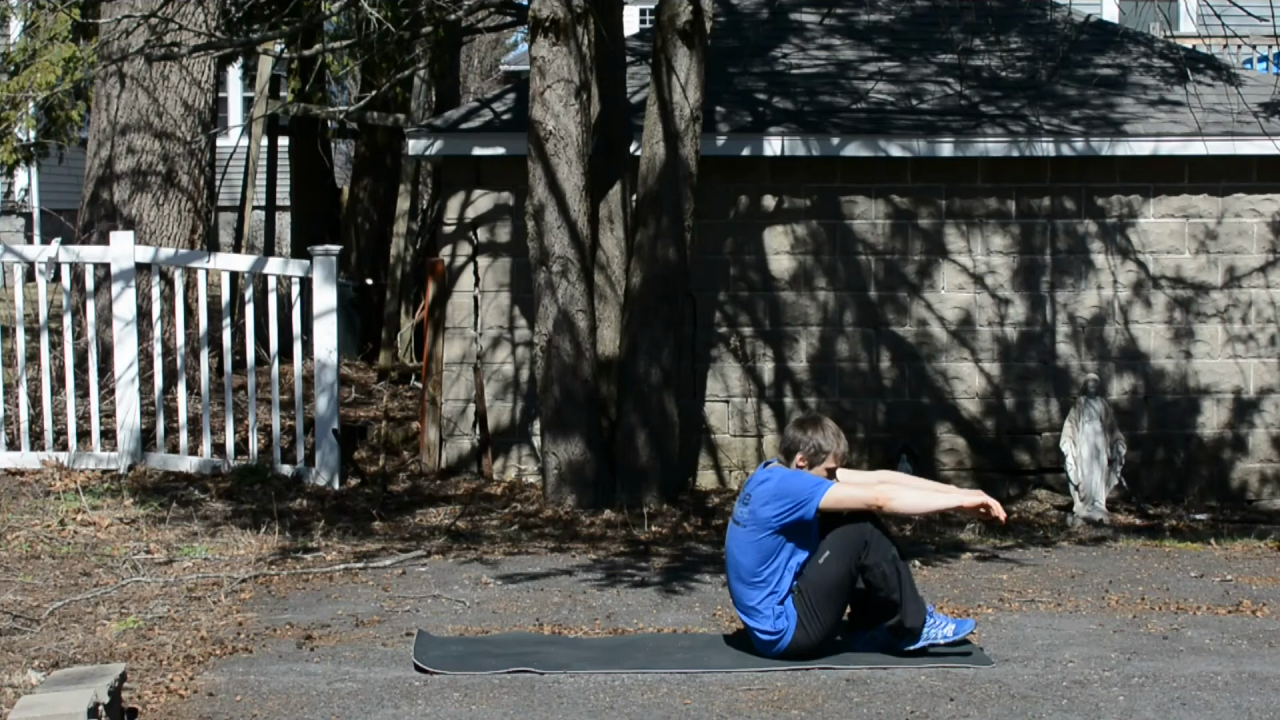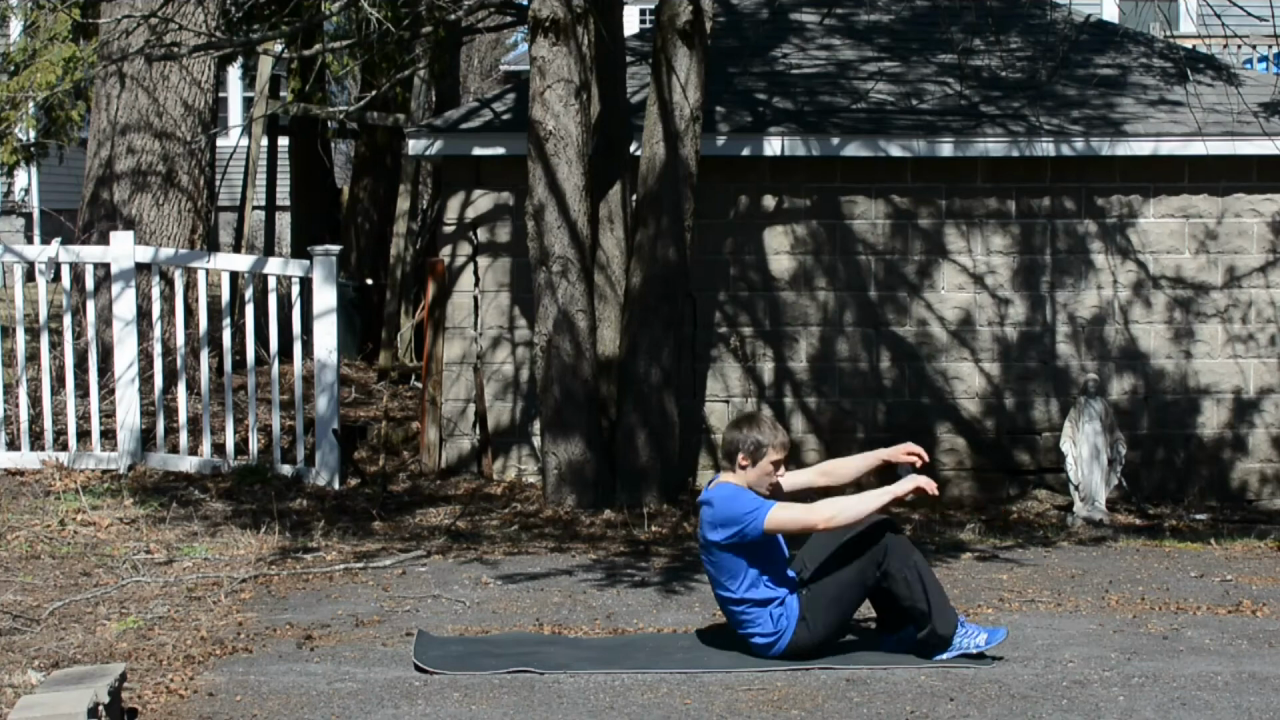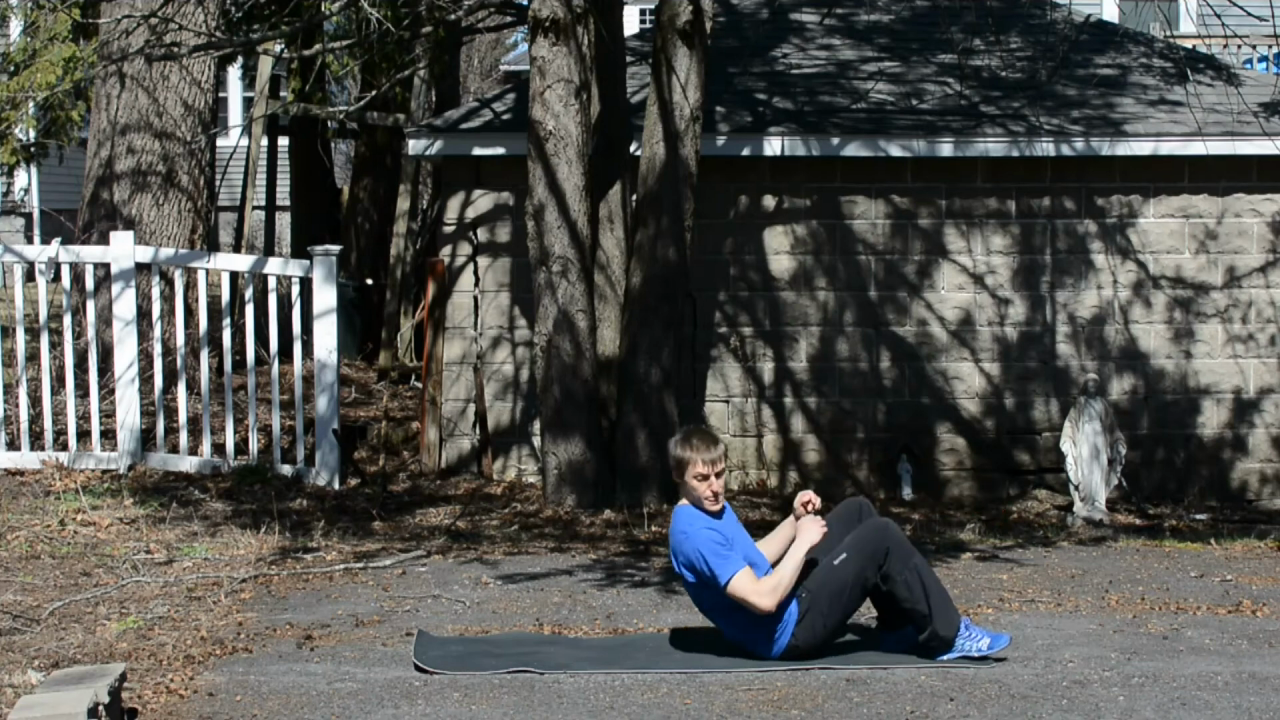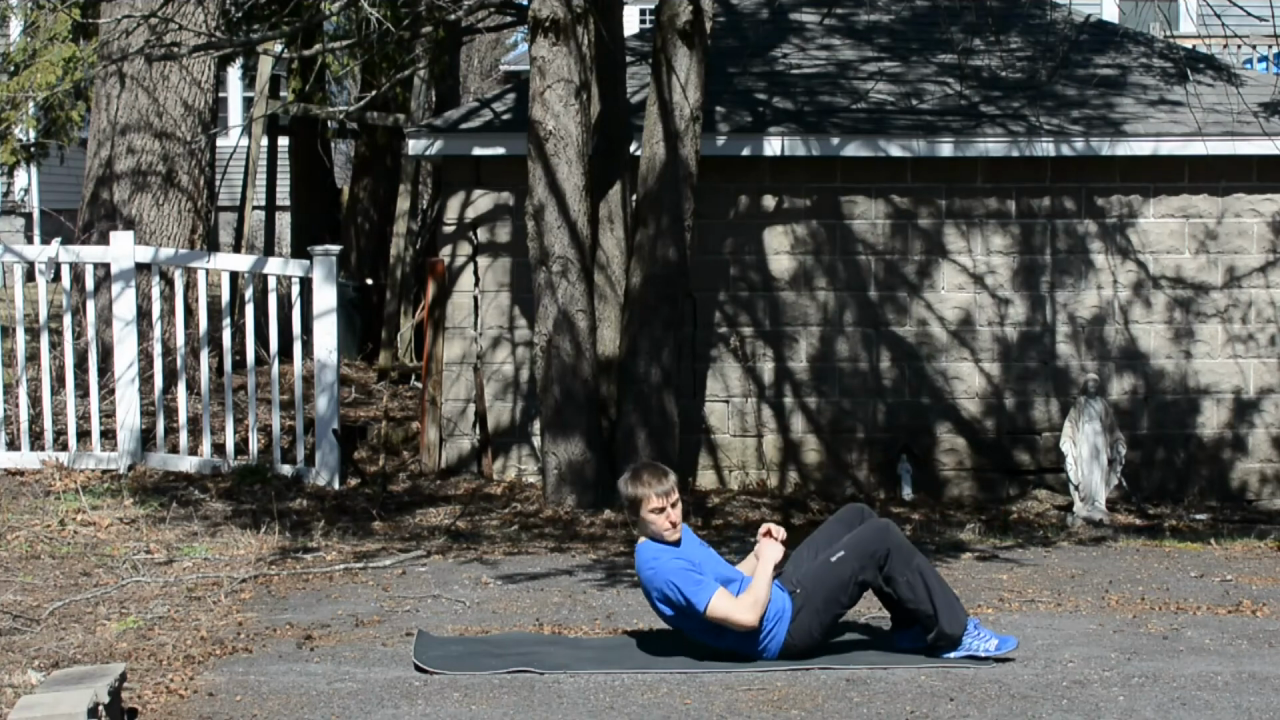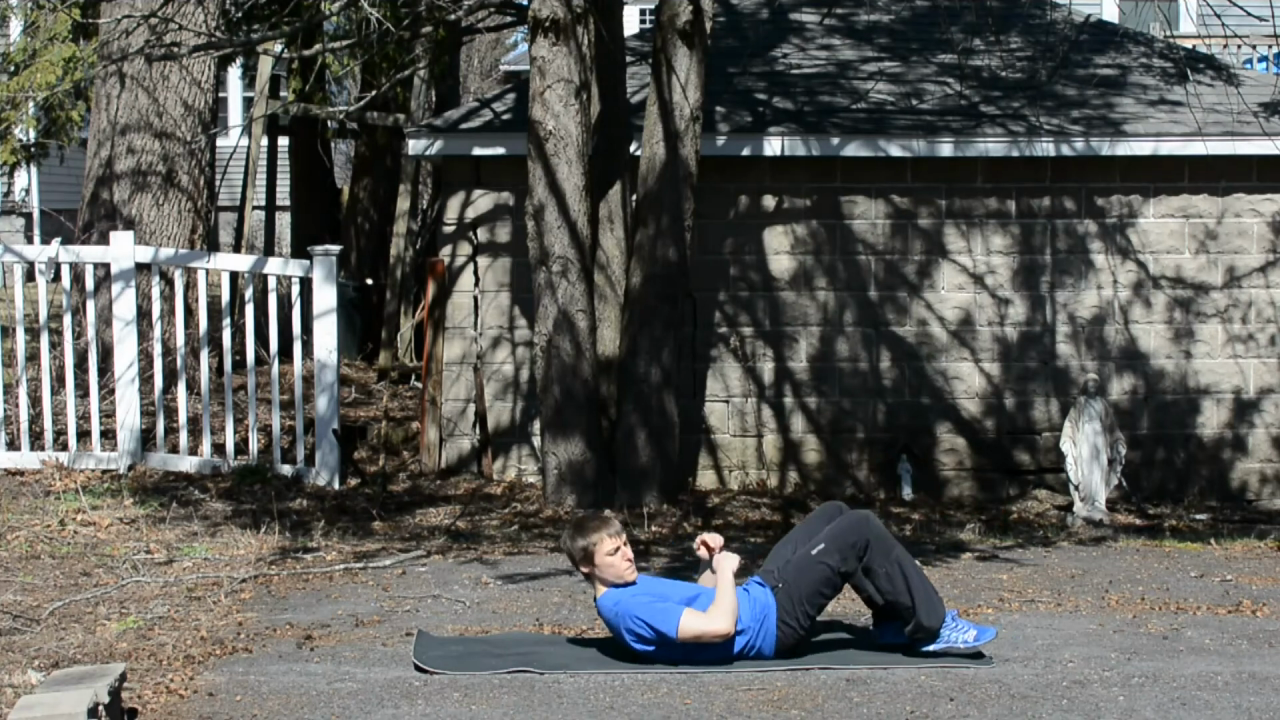
dt=0.3s
person 1, frame 1
left shoulder: (779, 471)
right shoulder: (785, 486)
left elbow: (877, 479)
right elbow: (879, 500)
right wrist: (961, 500)
left hip: (783, 612)
right hip: (787, 630)
left knee: (856, 516)
right knee: (862, 530)
left ankle: (873, 625)
right ankle: (910, 628)
person 1, frame 2
left shoulder: (733, 488)
right shoulder: (730, 504)
left elbow: (818, 477)
right elbow: (818, 518)
left wrist: (886, 455)
right wrist: (898, 489)
left hip: (787, 602)
right hip: (786, 630)
left knee: (867, 519)
right knee: (883, 535)
left ankle: (900, 629)
right ankle: (943, 636)
person 1, frame 3
left shoulder: (713, 507)
right shoulder: (693, 534)
right elbow: (764, 598)
left wrist: (794, 519)
right wrist: (803, 542)
left hip: (783, 607)
right hip: (786, 632)
left knee: (856, 510)
right knee: (882, 535)
left ankle: (900, 630)
right ankle: (944, 638)
person 1, frame 4
left shoulder: (674, 537)
right shoulder: (659, 567)
right elbow: (746, 615)
left wrist: (761, 553)
right wrist: (768, 560)
left hip: (782, 597)
right hip: (785, 625)
left knee: (859, 515)
right knee: (882, 538)
left ankle: (912, 627)
right ankle: (952, 636)
person 1, frame 5
left shoulder: (626, 584)
right shoulder: (624, 608)
right elbow: (720, 626)
left wrist: (710, 566)
right wrist: (724, 570)
left hip: (758, 593)
right hip: (769, 623)
left knee: (835, 514)
right knee: (862, 527)
left ankle: (895, 622)
right ankle: (931, 628)
